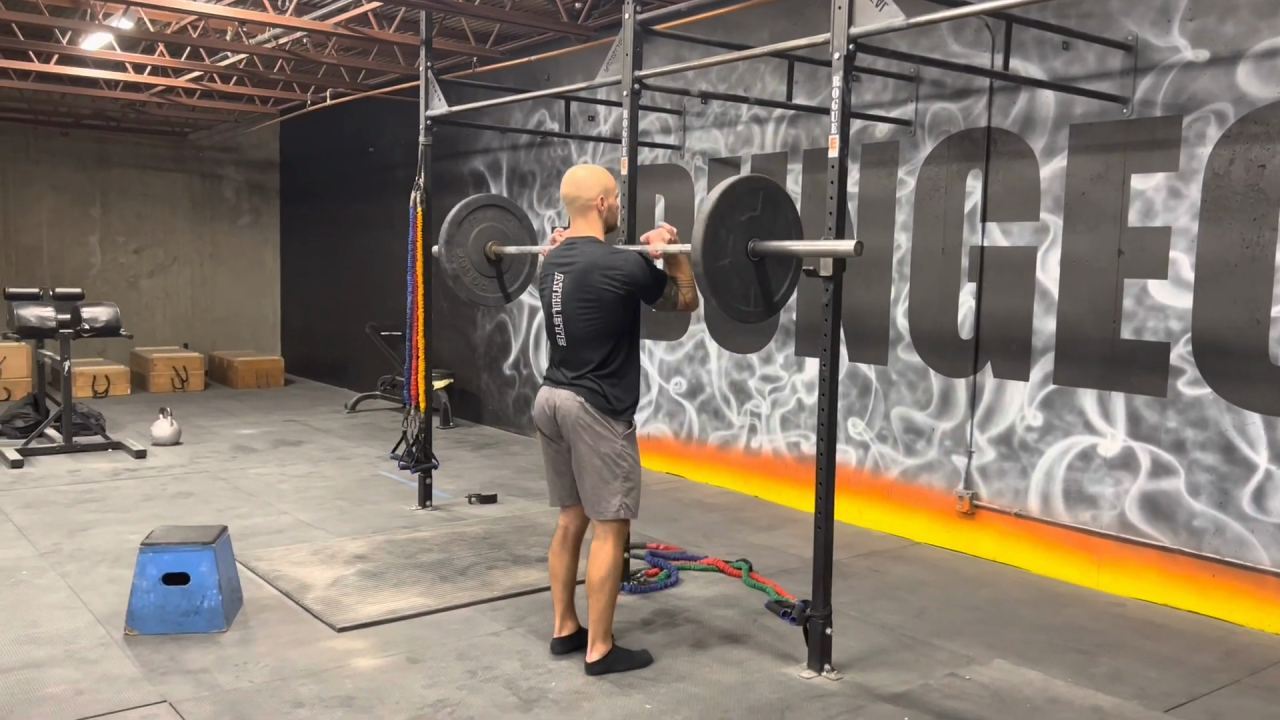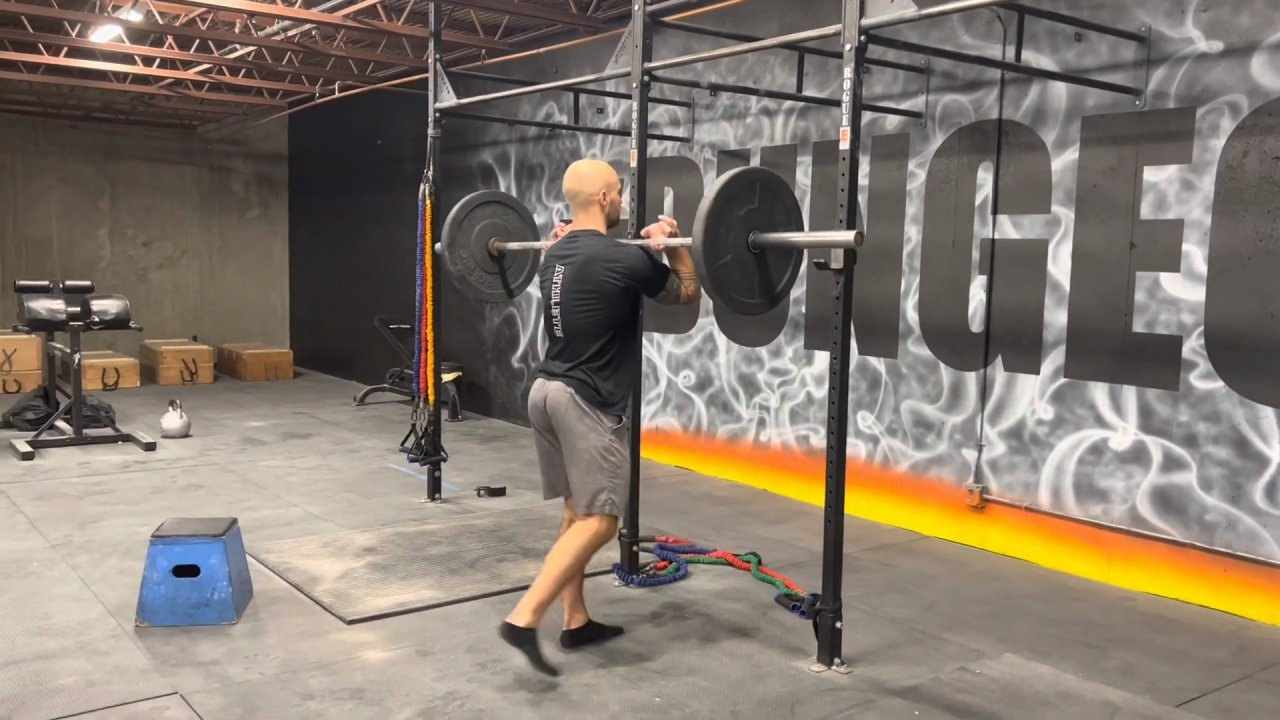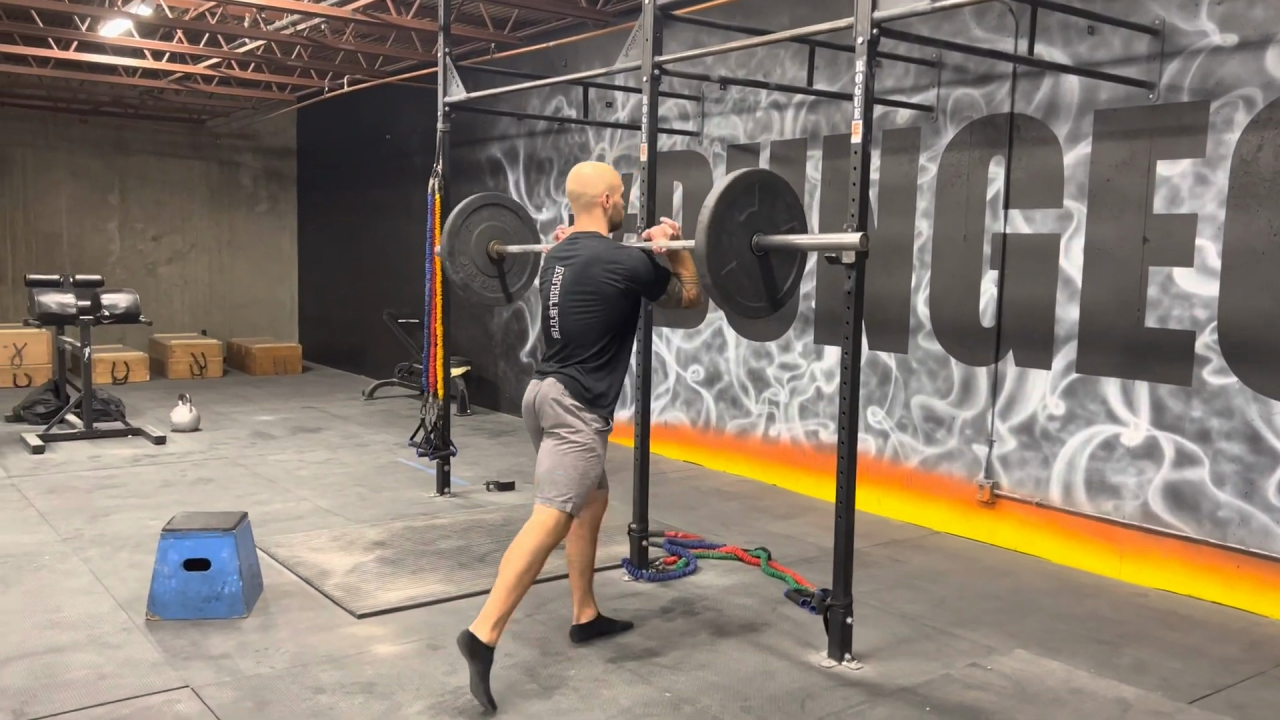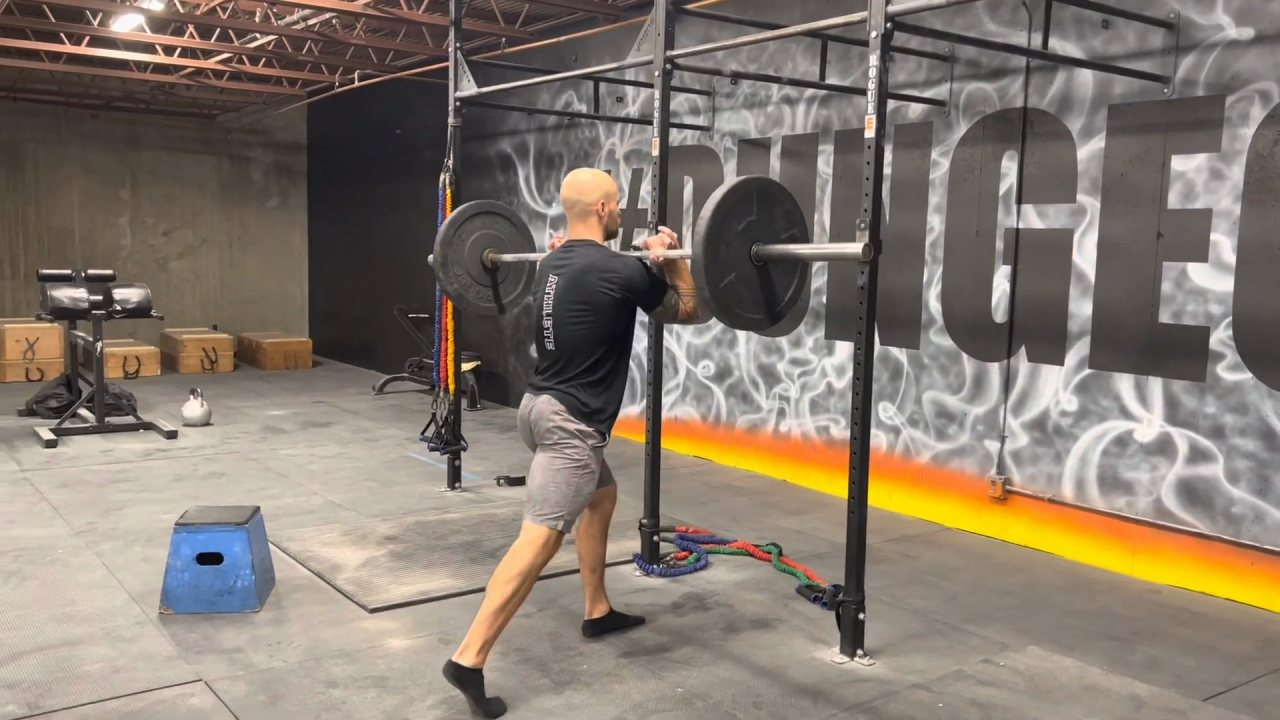
dt=0.3s
person 1, frame 1
left shoulder: (553, 261)
right shoulder: (623, 266)
right elbow: (685, 300)
right wrist: (671, 251)
left hip: (551, 399)
right hip: (596, 410)
left knee: (572, 519)
right knee: (611, 527)
left ankle: (566, 629)
right ankle: (600, 648)
person 1, frame 2
left shoulder: (556, 254)
right shoulder: (624, 258)
right elbow: (688, 292)
right wrist: (671, 244)
left hip: (546, 390)
right hip: (587, 401)
left knee: (577, 511)
right knee: (598, 520)
left ankle: (576, 621)
right ankle: (524, 618)
person 1, frame 3
left shoulder: (557, 256)
right shoulder: (625, 261)
right elbow: (690, 296)
right wrist: (675, 247)
left hip: (544, 392)
right hip: (576, 406)
left knee: (591, 501)
right knee: (549, 521)
left ankle: (585, 615)
right ankle: (482, 634)
person 1, frame 4
left shoulder: (552, 264)
right shoulder: (621, 270)
right elbow: (687, 310)
right wrist: (670, 257)
left hip: (540, 404)
right hip: (571, 419)
left knee: (601, 497)
right knee: (538, 538)
left ankle: (597, 610)
right ankle: (469, 658)
